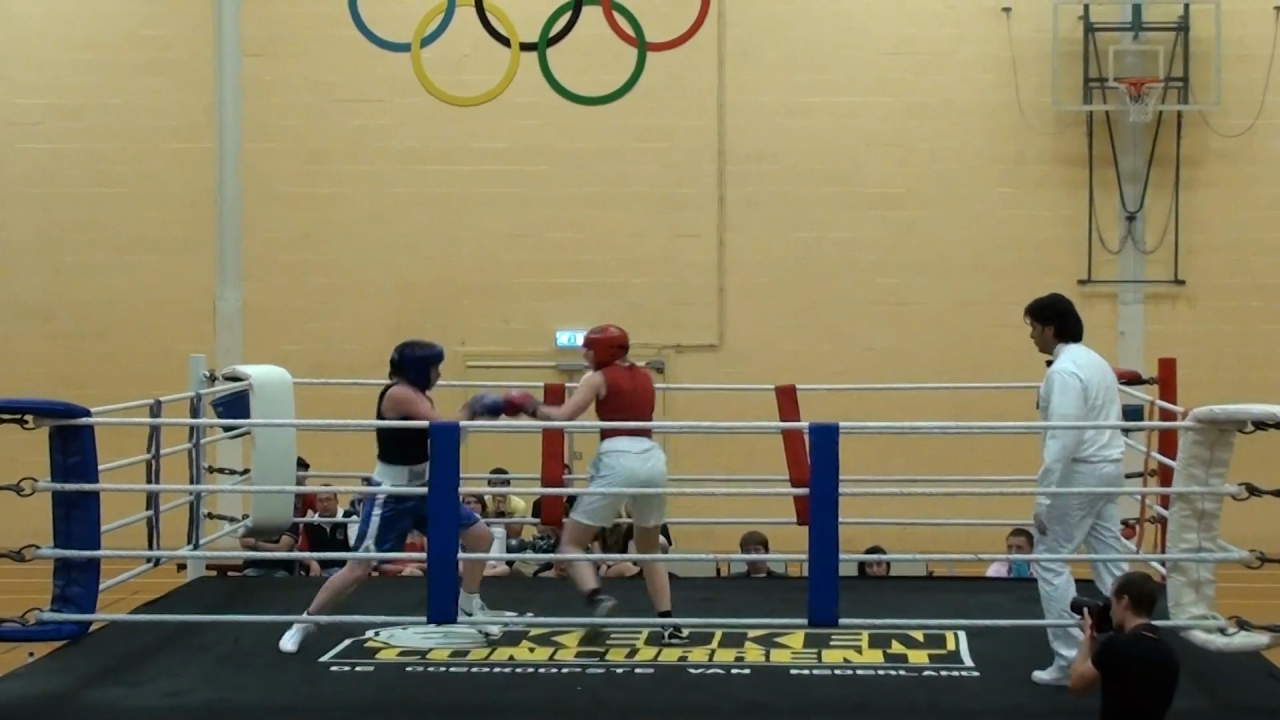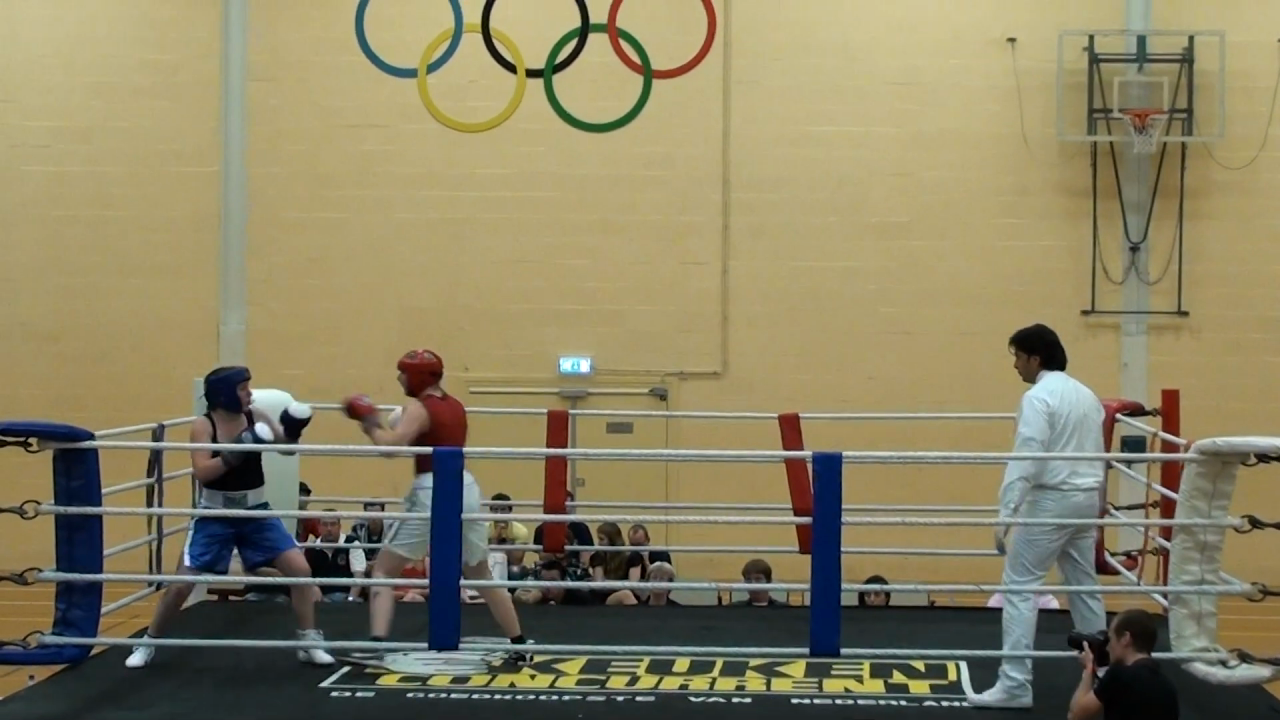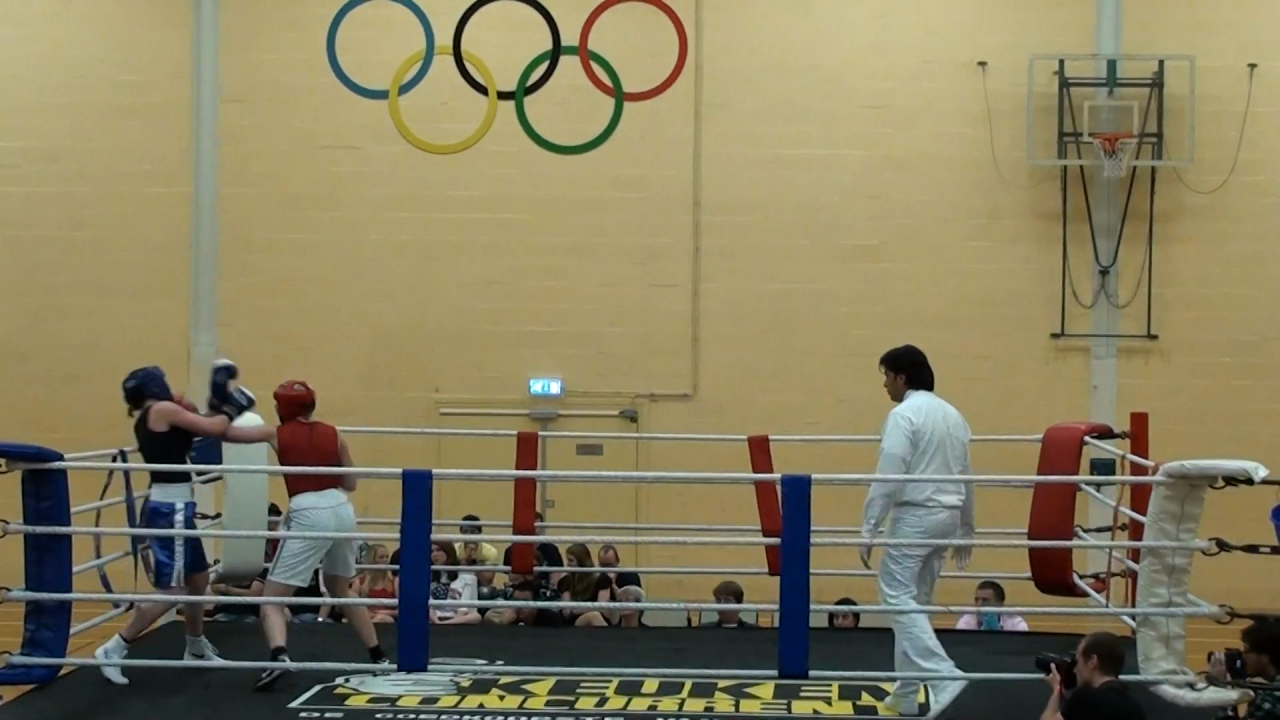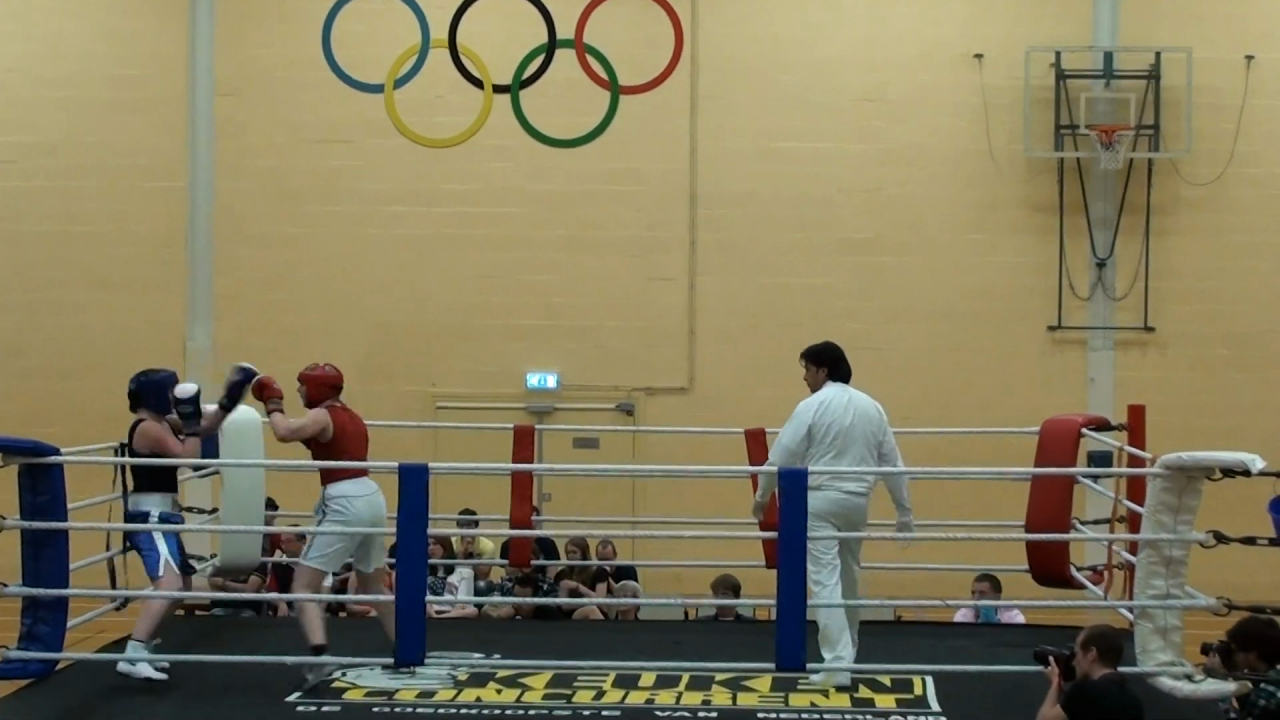
dt=1s
person 1, frame 1
left shoulder: (1064, 369)
right shoulder: (1096, 363)
left elbow: (1062, 438)
left wrist: (1045, 496)
left hip: (1080, 475)
right hip: (1109, 471)
left knee: (1050, 562)
right knee: (1111, 563)
left ankle: (1068, 660)
person 1, frame 2
left shoulder: (1039, 396)
right shoulder: (1088, 396)
left elbow: (1026, 459)
right elbow: (1097, 457)
left wrist: (1005, 514)
right wrist: (1096, 511)
left hip: (1052, 500)
right hip: (1084, 500)
left knee: (1020, 586)
right knee: (1084, 588)
left ankle: (1015, 684)
person 1, frame 3
left shoulder: (904, 414)
right shoulder: (953, 415)
left elbow: (888, 477)
right elbow: (966, 478)
left wrist: (869, 530)
right wrist: (966, 530)
left hip: (914, 517)
right hip: (945, 517)
left knee: (899, 600)
right knee: (913, 601)
left ankle: (944, 677)
right ankle: (907, 692)
person 1, frame 4
left shoulder: (811, 407)
right shoulder: (872, 407)
left elbow: (781, 459)
right elbow: (892, 464)
left wrist: (761, 496)
right wrist: (904, 512)
left hip: (819, 500)
right hip: (856, 501)
left knee: (826, 581)
right knee: (848, 577)
left ankle: (837, 666)
right ankle: (845, 655)
person 2, frame 1
left shoulder: (598, 379)
right shoulder: (644, 378)
left elbow: (562, 416)
left wrist: (529, 406)
left hip: (615, 462)
right hip: (652, 461)
left knee: (569, 545)
right knee: (649, 550)
left ankle: (598, 599)
right ankle: (669, 624)
person 2, frame 2
left shoulder: (417, 408)
right shoulder: (456, 406)
left elbow: (392, 445)
left wrist: (368, 419)
left hip: (433, 495)
right hip: (467, 493)
left knee: (382, 571)
right knee: (482, 578)
left ankle: (376, 645)
right ankle: (519, 647)
person 2, frame 3
left shoulder: (277, 433)
right shoulder: (332, 434)
left elbow: (228, 433)
right elbow: (349, 485)
left hip: (307, 518)
right hip: (341, 513)
left knee: (271, 601)
right knee: (340, 590)
left ankle: (279, 657)
right ankle: (378, 656)
person 2, frame 4
left shoulder: (321, 416)
right shoulder: (354, 419)
left elbow: (282, 432)
left wrist: (273, 403)
right wrist: (312, 440)
left hip: (343, 507)
right hip: (371, 500)
left knee: (303, 588)
right knee: (373, 589)
left ankle: (319, 656)
person 3, frame 1
left shoulder: (413, 395)
right shoulder: (399, 395)
left elbow: (430, 433)
right wrist: (476, 407)
left hip: (421, 487)
right hip: (389, 493)
left knee: (481, 536)
right knee: (359, 568)
left ankle: (470, 606)
right ankle: (304, 624)
person 3, frame 2
left shoulder: (256, 416)
right shoulder: (203, 425)
left elbow: (287, 443)
right elbow: (202, 473)
left wrist: (292, 428)
right wrist: (236, 452)
left hip: (255, 510)
right hip: (215, 515)
left knee: (299, 568)
right knee: (181, 583)
left ankle: (309, 642)
right ankle: (148, 643)
person 3, frame 3
left shoulder: (157, 419)
right shoulder: (161, 411)
left elbow: (191, 435)
right elbow: (212, 429)
left wrist: (216, 404)
right wrist: (231, 409)
left hip: (176, 508)
right hip: (170, 510)
left knee: (198, 580)
right knee: (171, 592)
left ankle: (196, 648)
right ankle: (113, 651)
person 3, frame 4
left shoulder: (160, 423)
right shoulder: (150, 428)
left elbow: (202, 429)
right elbow: (187, 457)
left wrist: (229, 400)
right wrist: (192, 423)
left hip: (161, 516)
right hip: (150, 519)
left knee: (182, 584)
right knee: (170, 585)
left ankle: (143, 649)
right ankle: (133, 656)
